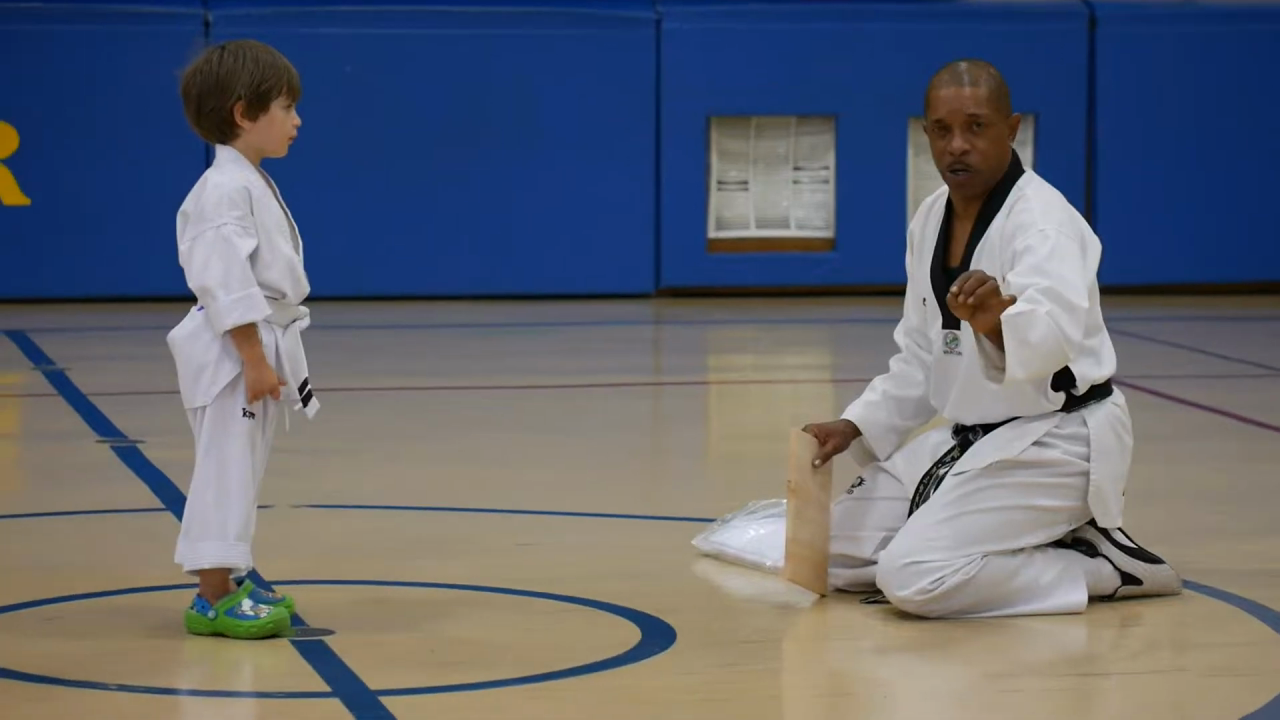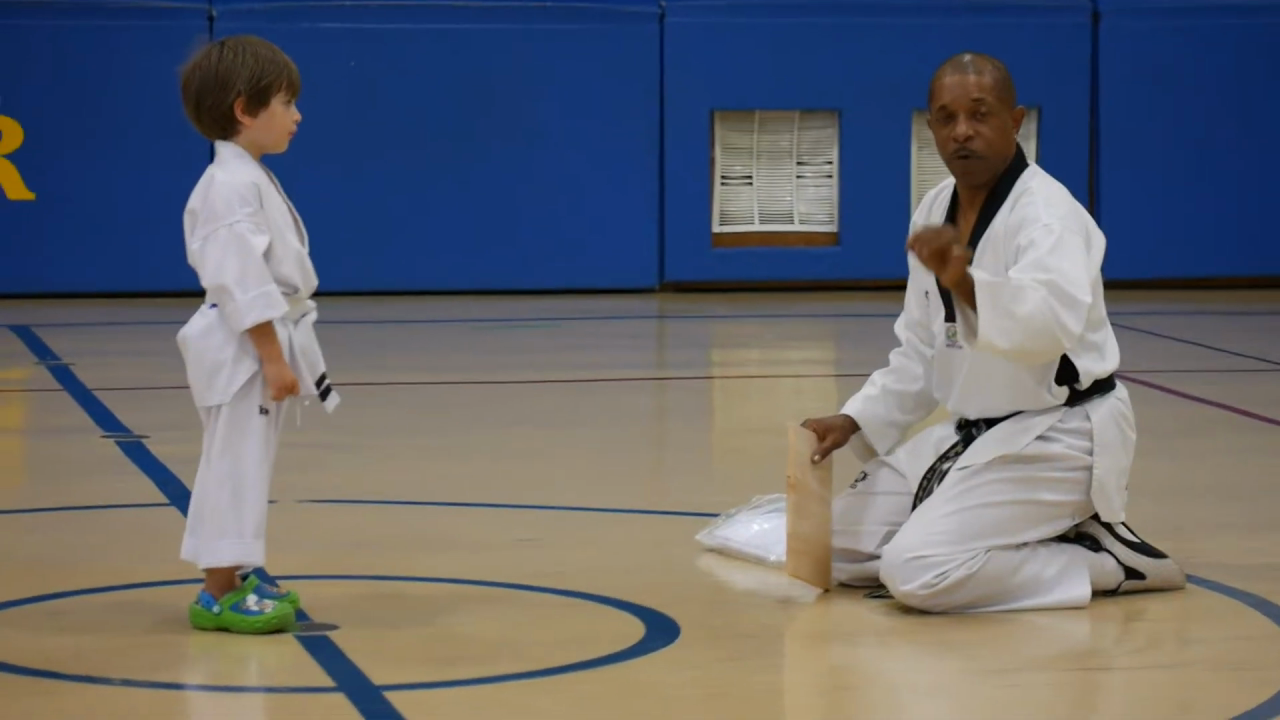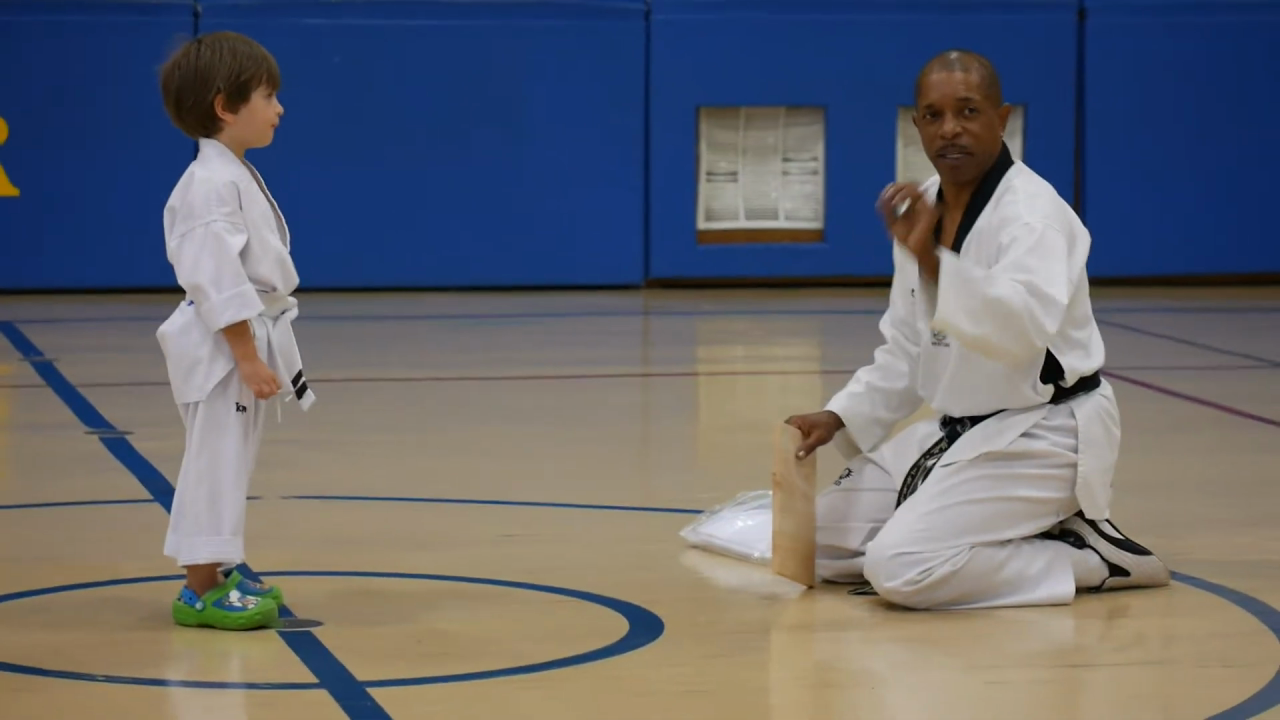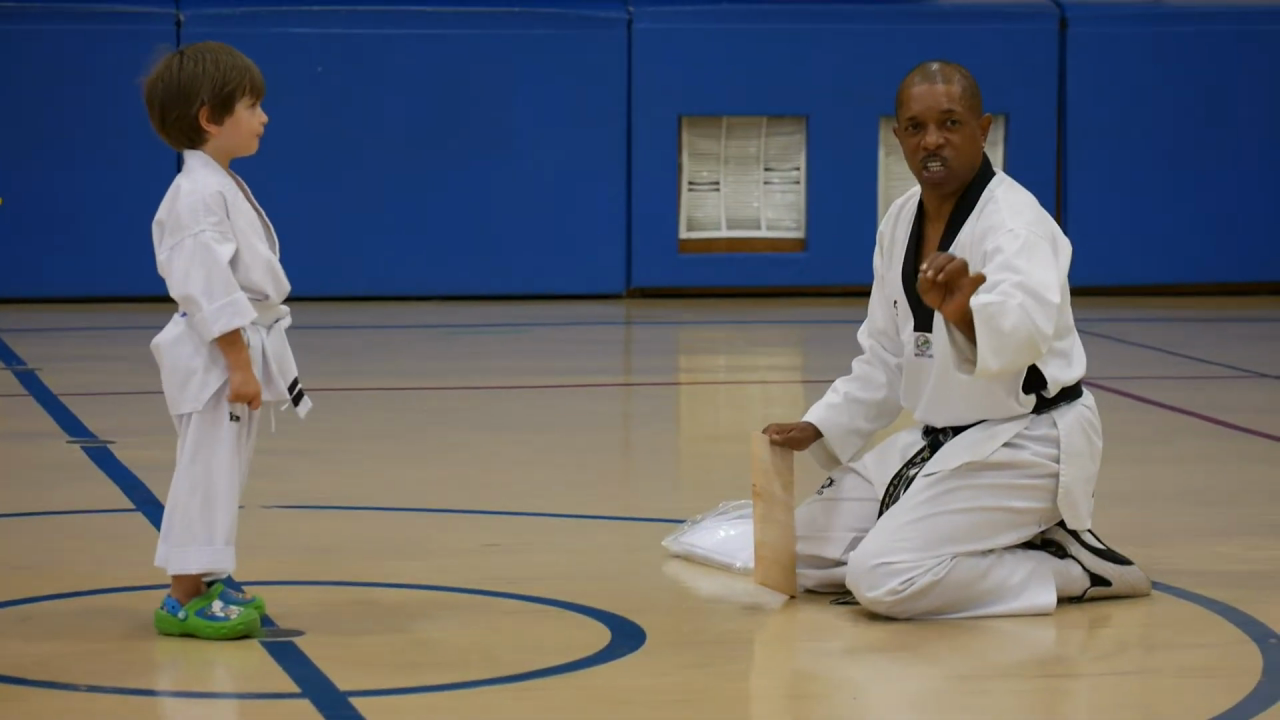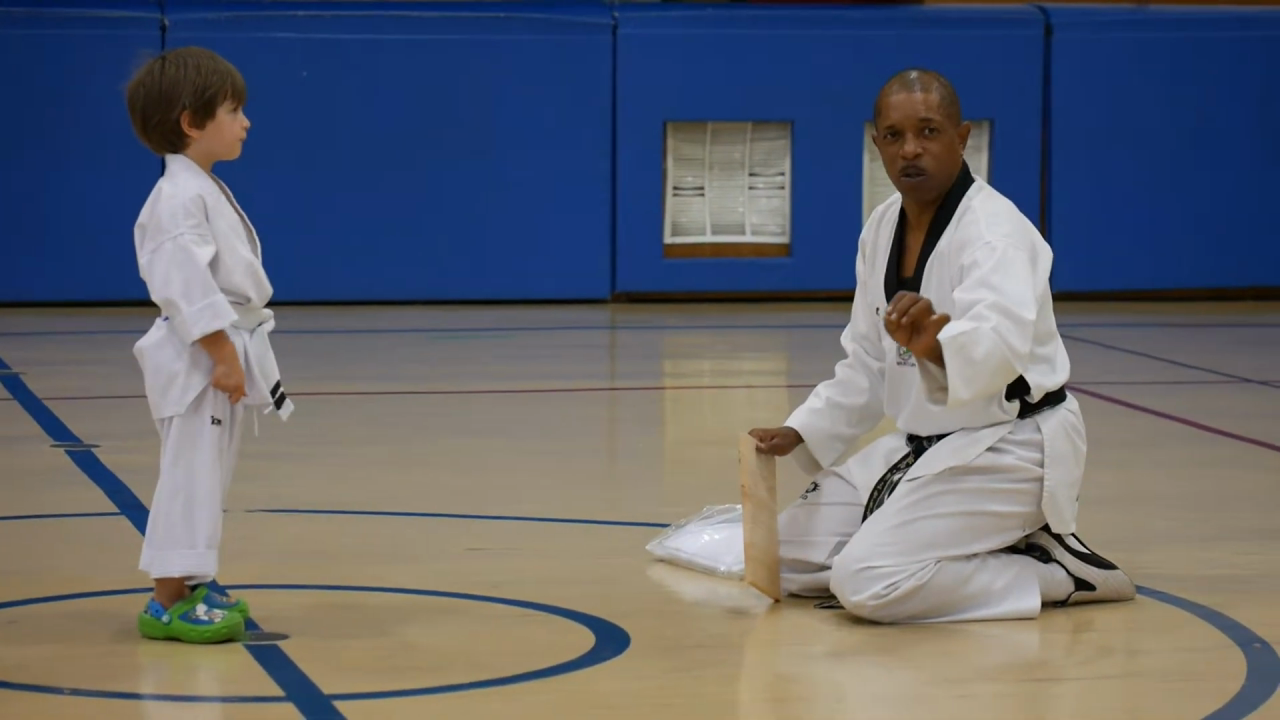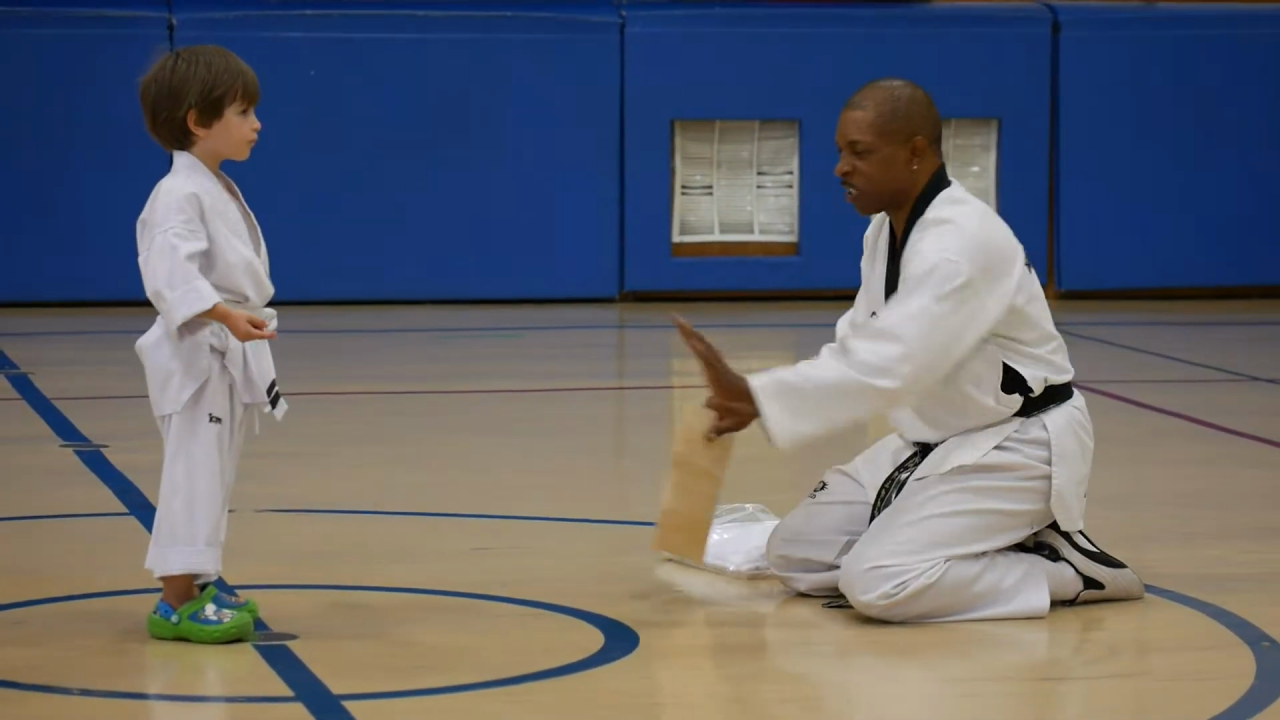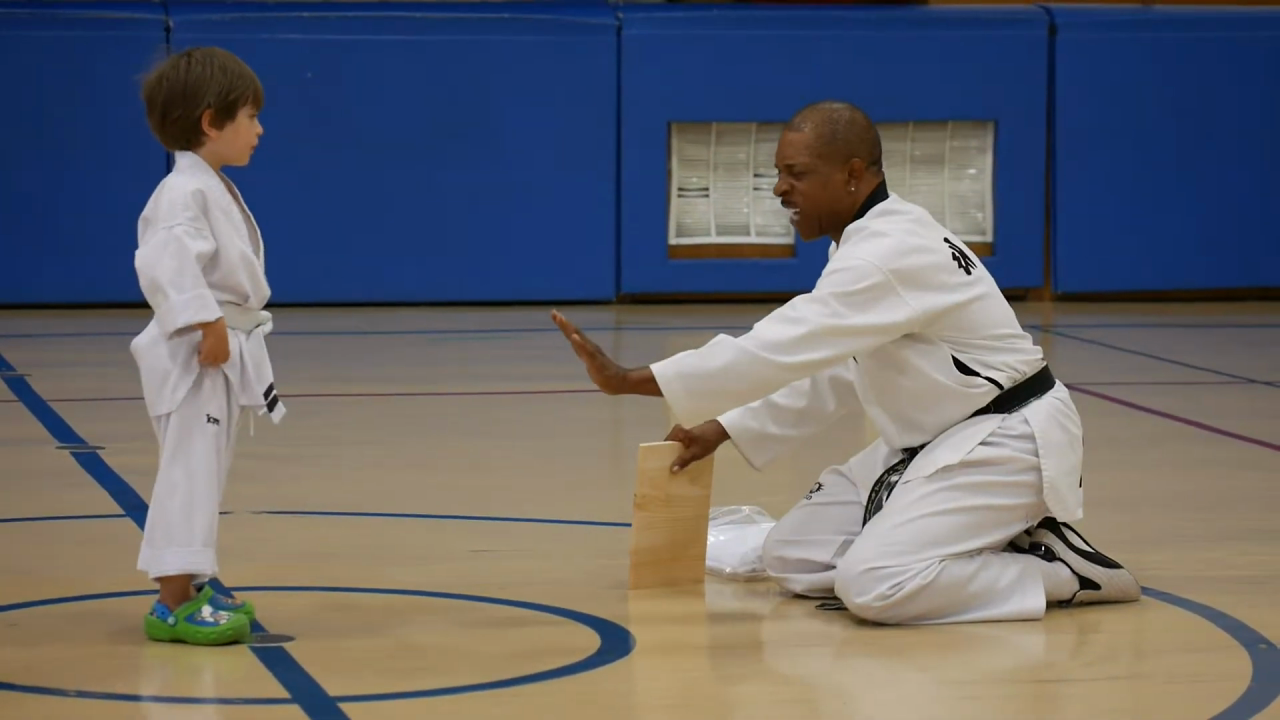
dt=0.7s
person 1, frame 1
left shoulder: (253, 183)
right shoulder: (226, 188)
right elbow: (226, 284)
right wrist: (254, 360)
left hip: (258, 349)
right hip: (234, 351)
left knee: (242, 467)
right knee: (225, 467)
left ankle: (231, 578)
right ankle: (214, 597)
person 1, frame 2
left shoulder: (250, 180)
right shoulder: (231, 185)
right elbow: (240, 282)
left wrist: (278, 355)
right wrist: (273, 357)
left hip: (262, 347)
right hip: (242, 349)
left knee: (247, 463)
right knee: (235, 464)
left ankle: (236, 577)
right ankle: (219, 593)
person 1, frame 3
left shoulder: (236, 175)
right shoulder: (212, 183)
right elbow: (216, 281)
right wrist: (248, 357)
left hip: (246, 344)
right hip: (223, 347)
left knee: (230, 461)
right knee: (214, 462)
left ankle: (221, 573)
right ankle: (200, 590)
person 1, frame 4
left shoulder: (224, 186)
right shoulder: (198, 194)
right elbow: (209, 291)
right wrist: (239, 365)
left hip: (240, 352)
right hip: (216, 356)
left knee: (224, 472)
right knee: (206, 472)
left ankle: (207, 583)
right ankle: (184, 599)
person 1, frame 5
left shoulder: (207, 191)
right shoulder: (180, 198)
right elbow: (187, 289)
left wrist: (234, 355)
right wrist: (223, 357)
left hip: (222, 356)
right hip: (198, 359)
left knee: (208, 474)
right knee: (190, 474)
left ankle: (192, 586)
right ankle: (167, 602)
person 1, frame 6
left shoulder: (219, 190)
right shoulder: (180, 194)
right elbow: (169, 273)
left wrist: (240, 325)
right wrist: (226, 317)
left hip: (227, 353)
right hip: (198, 354)
left knee: (214, 473)
right knee: (194, 473)
left ankle: (198, 584)
right ankle: (177, 601)
person 1, frame 7
left shoulder: (214, 188)
right shoulder: (186, 192)
right elbow: (167, 269)
right wrist: (209, 327)
left hip: (221, 355)
right hip: (193, 356)
left knee: (205, 472)
right knee: (188, 472)
left ankle: (193, 584)
right ankle: (173, 602)
person 2, frame 1
left shoulder: (1043, 221)
right shoulder: (931, 218)
left elbow: (1052, 334)
right elbow: (920, 357)
left wrist: (997, 319)
right wrist: (857, 425)
left hip: (1055, 441)
right hip: (968, 437)
left knee: (913, 579)
right knee: (839, 554)
left ankle: (1101, 564)
right ankle: (1047, 542)
person 2, frame 2
left shoulder: (1048, 213)
right shoulder: (934, 208)
left elbow: (1048, 321)
right elbow: (921, 349)
left wrist: (965, 284)
right wrist: (855, 420)
left hip: (1054, 436)
right hip: (970, 433)
left knee: (914, 573)
right knee: (842, 549)
left ankle: (1102, 559)
right ankle: (1034, 539)
person 2, frame 3
left shoulder: (1014, 204)
right shoulder: (926, 207)
left elbow: (1022, 327)
right elbow: (910, 347)
left wrist: (929, 259)
right wrist: (842, 418)
left hip: (1049, 433)
right hip: (967, 429)
left knee: (914, 575)
right knee: (831, 547)
left ankle: (1097, 554)
right ankle: (1058, 537)
person 2, frame 4
left shoulder: (1014, 222)
right shoulder: (900, 220)
left elbow: (1025, 329)
right elbow: (885, 357)
left wrist: (962, 312)
right wrist: (817, 428)
left hip: (1024, 444)
right hip: (939, 439)
left knee: (881, 580)
right knee: (808, 552)
left ankle: (1070, 566)
right ankle: (1012, 548)
person 2, frame 5
left shoulder: (995, 231)
right shoulder: (883, 227)
left elbow: (999, 345)
right elbow: (867, 362)
left wrist: (932, 342)
right wrist: (799, 432)
left hip: (1009, 448)
right hip: (925, 442)
left knee: (866, 584)
right knee: (790, 557)
left ankle: (1054, 570)
right ankle: (1000, 549)
person 2, frame 6
left shoulder: (961, 243)
right shoulder: (887, 230)
left elbow: (883, 371)
right elbow: (856, 352)
left wrist: (751, 391)
right wrist: (753, 399)
left hip: (1016, 446)
right hip: (938, 441)
left knee: (877, 584)
right knee: (794, 556)
left ankle: (1064, 567)
right ankle: (1009, 548)
person 2, frame 7
left shoulder: (890, 252)
right shoulder: (871, 239)
left elbow: (780, 350)
right elbow: (825, 367)
left wrist: (627, 379)
right wrist: (722, 429)
left hip: (1004, 443)
right hip: (932, 442)
left knee: (872, 586)
right knee: (793, 560)
left ankle: (1061, 567)
right ankle: (999, 543)
